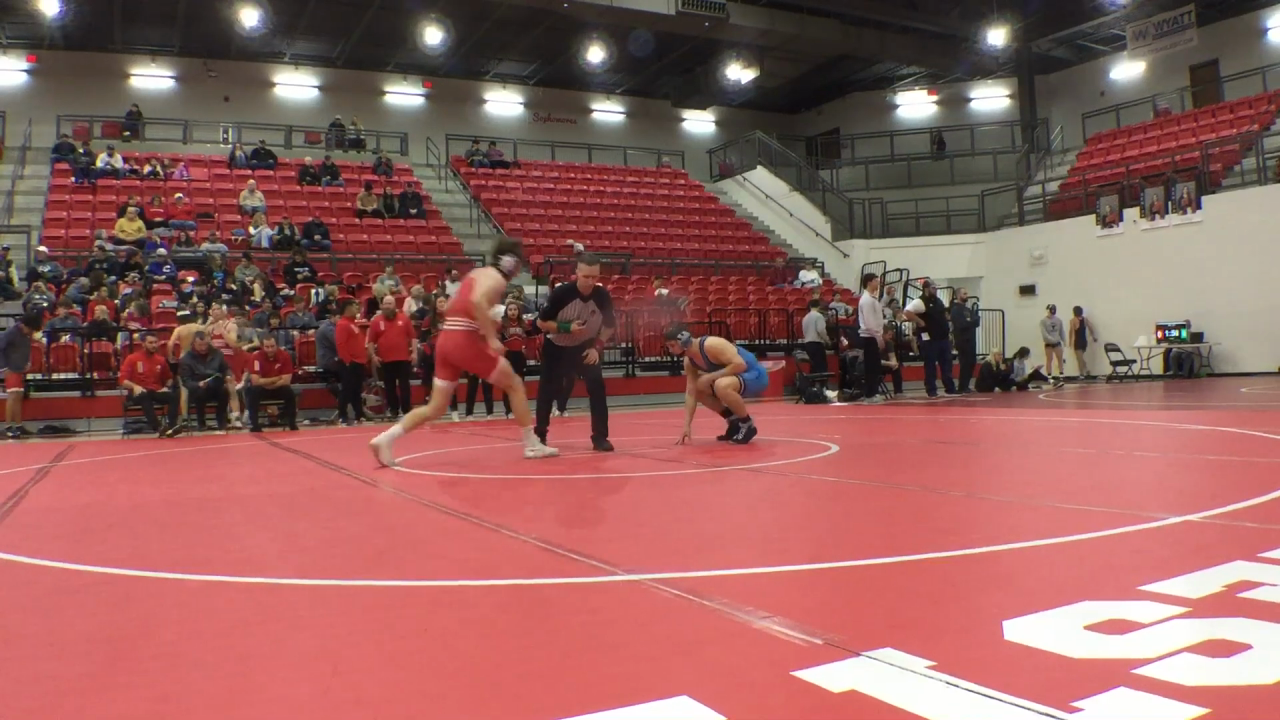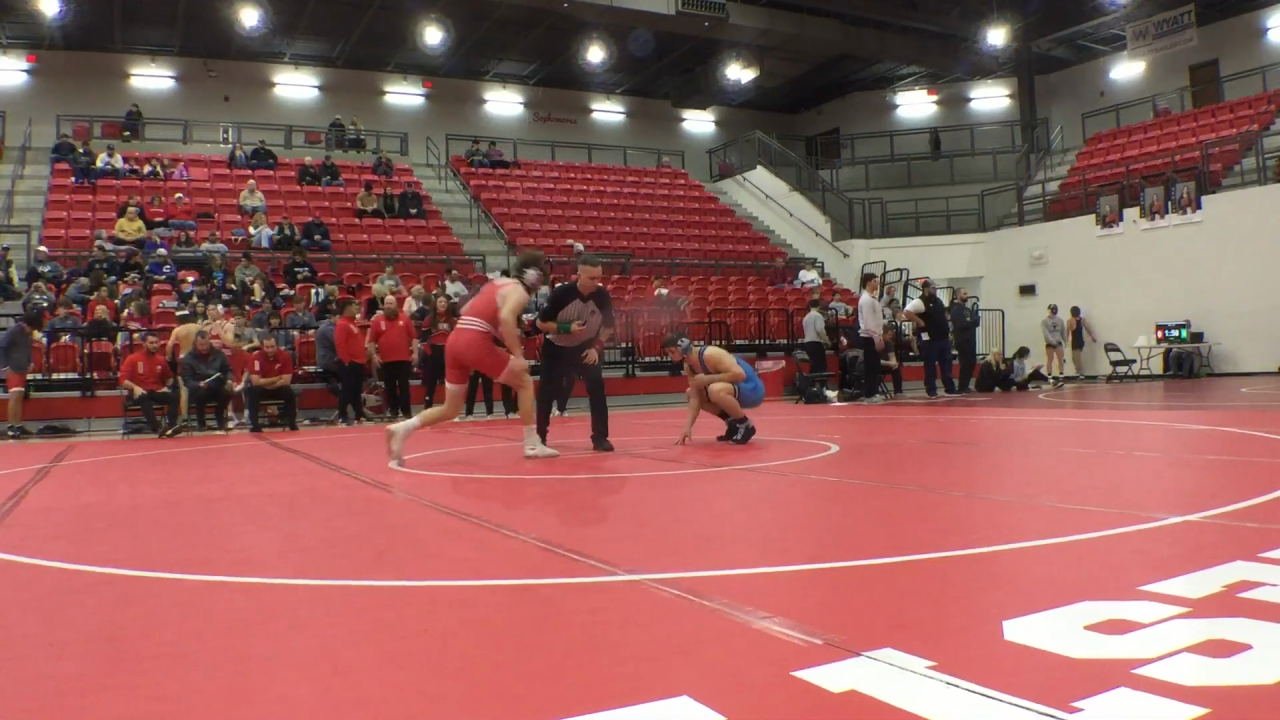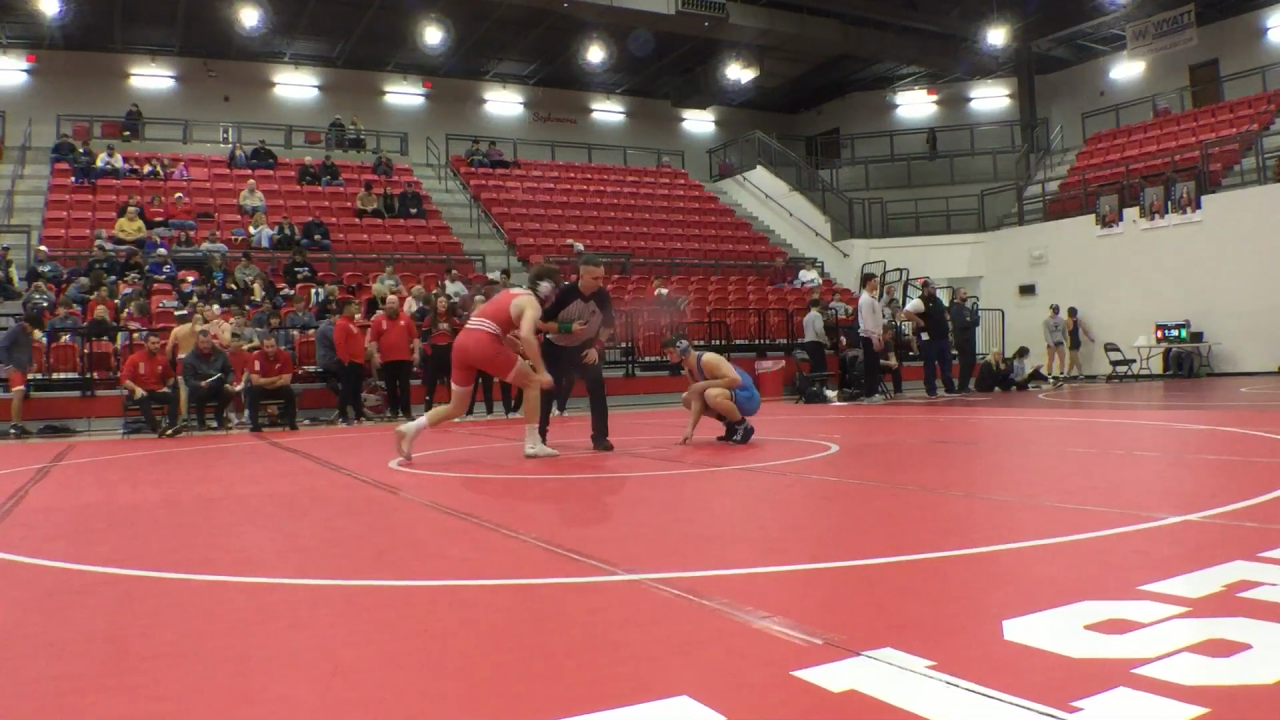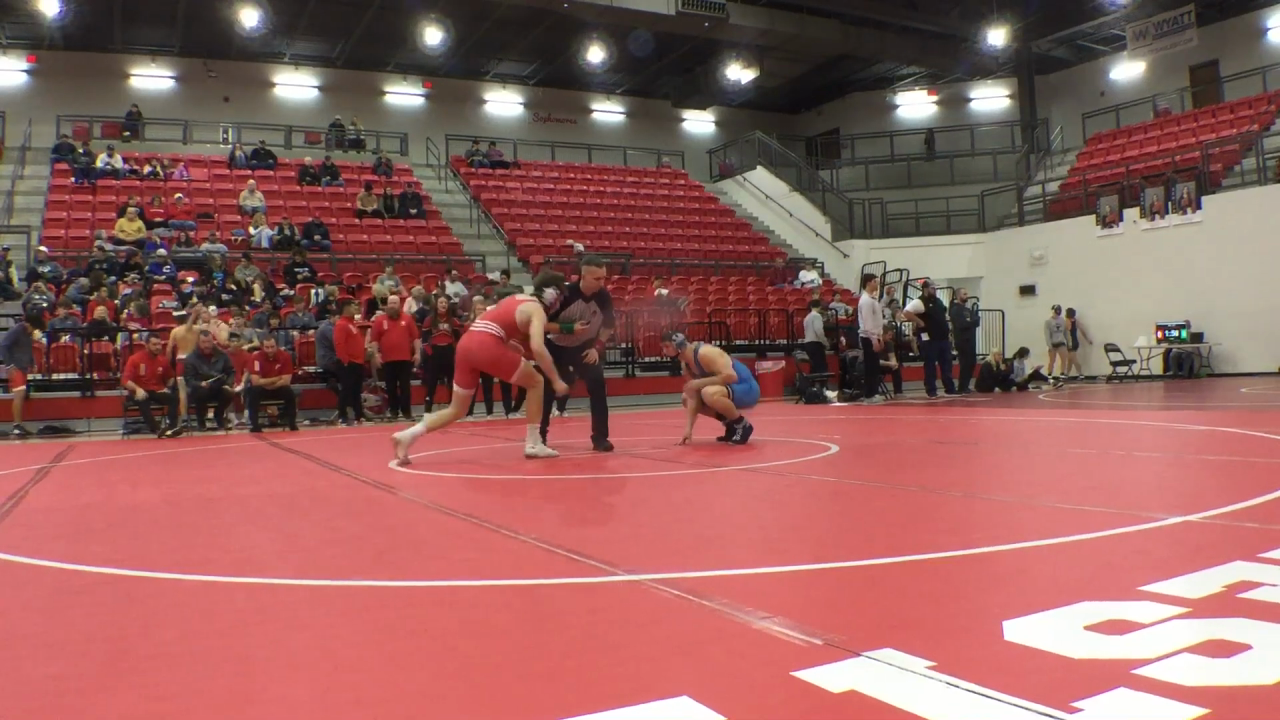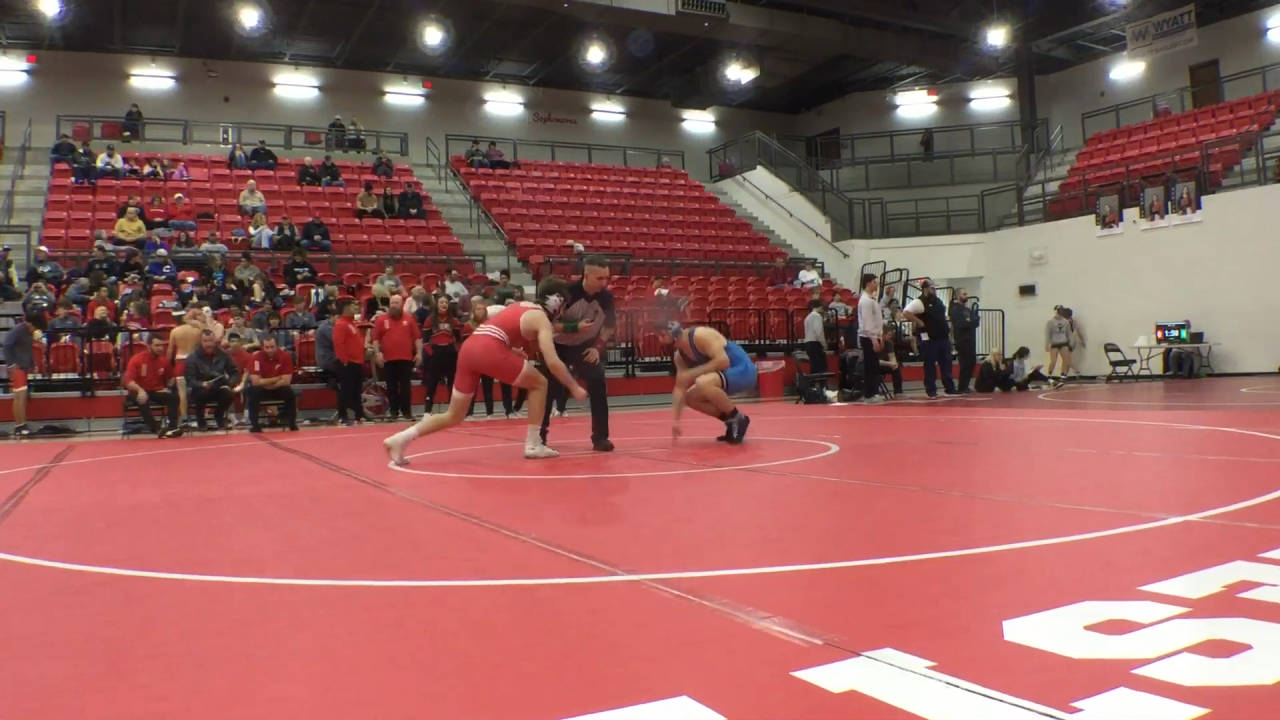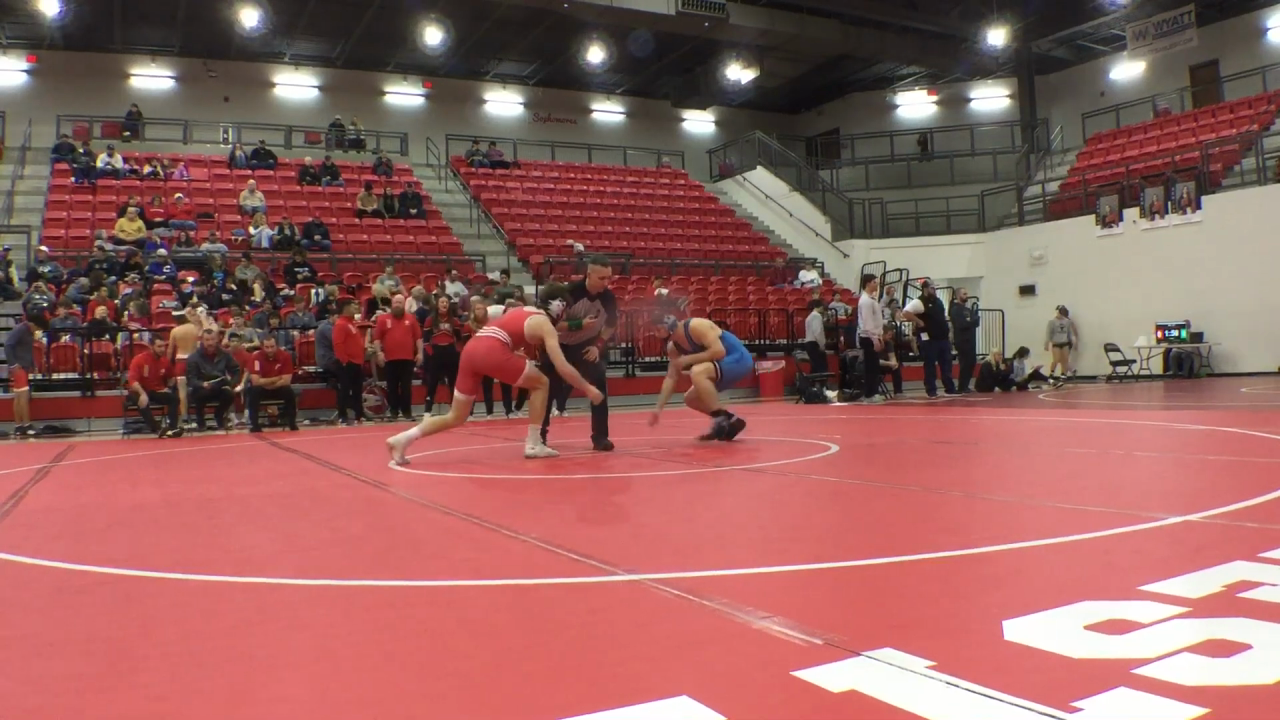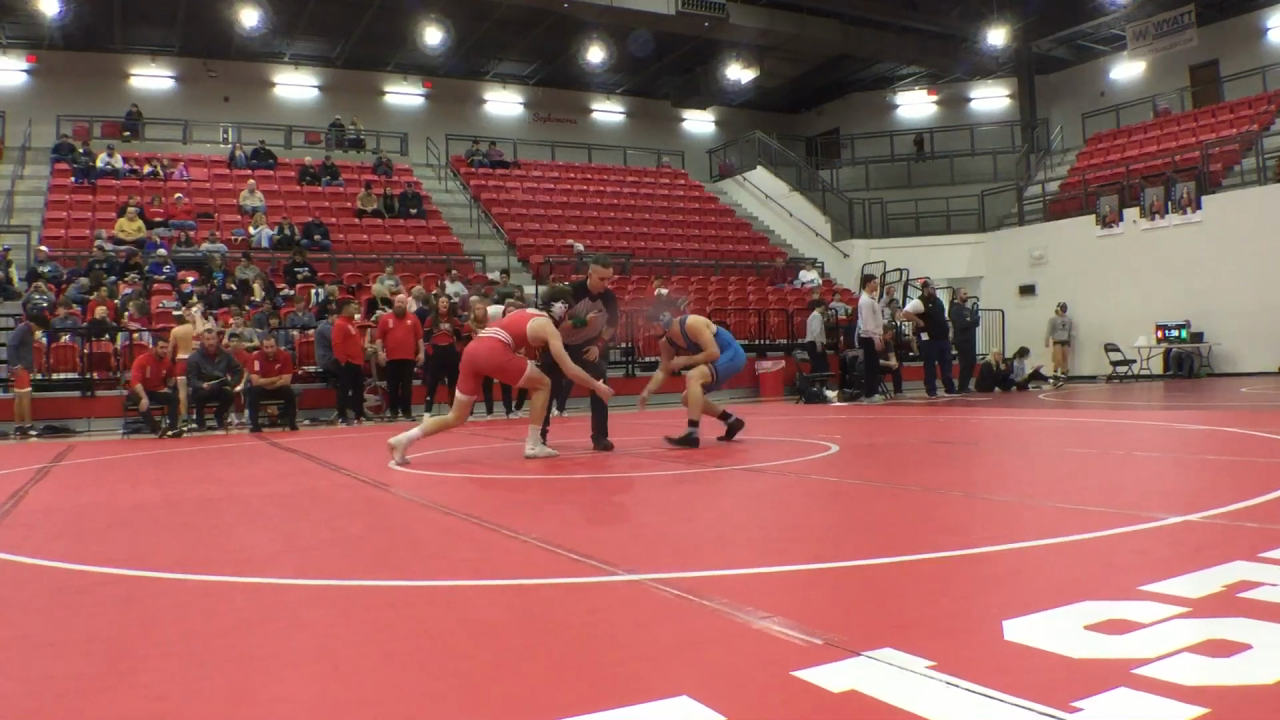
dt=0.1s
person 1, frame 1
left shoulder: (475, 274)
right shoulder: (497, 280)
left elbow: (450, 309)
right elbow: (477, 300)
right wrist: (492, 337)
left hip: (446, 340)
right hip: (465, 342)
left knee: (436, 407)
right knee: (515, 386)
left ankle: (387, 438)
right ankle: (532, 445)
person 1, frame 2
left shoulder: (496, 284)
right shoulder: (520, 293)
right elbow: (505, 317)
right wrist: (518, 355)
left hip: (455, 341)
right hip: (476, 343)
left knee: (450, 410)
right knee: (525, 383)
left ankle: (403, 428)
right ankle: (532, 445)
person 1, frame 3
left shoulder: (511, 293)
right shoulder: (533, 304)
right elbow: (526, 336)
left wrist: (507, 337)
right wrist: (543, 372)
left hip: (462, 341)
right hip: (483, 344)
left knee: (456, 408)
right knee: (532, 381)
left ankle: (411, 428)
right ankle: (533, 443)
person 1, frame 4
left shoulder: (517, 299)
right shoulder: (538, 311)
right elbow: (538, 347)
left wrist: (510, 344)
right wrist: (556, 380)
left hip: (466, 344)
right hip: (487, 347)
left knee: (457, 411)
right knee: (536, 382)
left ankle: (408, 435)
right ankle: (534, 444)
person 1, frame 5
left shoulder: (521, 306)
right shoulder: (542, 320)
right elbow: (551, 360)
left wrist: (515, 352)
right wrist: (574, 386)
left hip: (469, 348)
right hip: (489, 350)
left knee: (453, 416)
right knee: (539, 384)
left ankle: (400, 440)
right ankle: (534, 445)
person 1, frame 6
left shoulder: (522, 310)
right shoulder: (546, 325)
right elbow: (563, 367)
left wrist: (516, 355)
right wrist: (587, 389)
left hip: (471, 349)
right hip: (492, 352)
left knee: (456, 418)
right knee: (541, 384)
left ankle: (402, 439)
right ankle: (533, 444)
person 1, frame 7
left shoulder: (525, 312)
right shoulder: (549, 328)
right elbow: (569, 369)
left wrist: (519, 355)
right wrist: (597, 386)
left hip: (473, 349)
right hip: (493, 352)
left knee: (456, 418)
right knee: (542, 384)
left ankle: (404, 439)
right ankle: (533, 444)
person 2, frame 1
left shoulder: (602, 296)
right shoulder: (561, 293)
left elbow: (609, 326)
right elbow: (541, 322)
left wrist: (597, 347)
right wrist: (567, 328)
left hip: (585, 347)
right hip: (556, 347)
left knee: (597, 386)
right knee: (547, 390)
left ankle: (600, 437)
right ankle: (539, 434)
person 2, frame 2
left shoulder: (602, 296)
right shoulder: (561, 293)
left elbow: (608, 326)
right elbow: (541, 323)
left wrist: (596, 347)
right wrist: (567, 329)
left hip: (585, 347)
right hip: (556, 347)
left knee: (597, 387)
right knee: (547, 390)
left ankle: (600, 438)
right ankle: (539, 435)
person 2, frame 3
left shoulder: (603, 296)
right shoulder: (562, 294)
left elbow: (608, 326)
right elbow: (541, 323)
left wrist: (596, 347)
right wrist: (568, 329)
left hip: (585, 347)
right hip: (556, 347)
left knee: (597, 386)
right knee: (547, 390)
left ankle: (600, 437)
right ankle: (539, 434)
person 2, frame 4
left shoulder: (603, 297)
right shoulder: (564, 294)
left elbow: (608, 326)
left wrist: (597, 347)
right wrist: (570, 329)
left hip: (585, 347)
right hip: (557, 347)
left knee: (597, 386)
right knee: (548, 390)
left ankle: (600, 437)
right ankle: (540, 434)
person 2, frame 5
left shoulder: (606, 297)
right shoulder: (566, 293)
left elbow: (610, 325)
left wrist: (598, 346)
right wrist: (574, 327)
left hip: (586, 346)
right hip: (558, 346)
left knee: (598, 385)
right knee: (548, 389)
left ankle: (600, 437)
right ankle: (539, 434)
person 2, frame 6
left shoulder: (608, 297)
right shoulder: (569, 292)
left elbow: (611, 325)
left wrist: (598, 345)
right wrist: (578, 325)
left hip: (587, 346)
right hip: (559, 345)
left knee: (599, 384)
right knee: (549, 389)
left ankle: (600, 437)
right ankle: (539, 434)
person 2, frame 7
left shoulder: (609, 297)
right shoulder: (571, 292)
left elbow: (612, 325)
left wrist: (598, 345)
right wrist: (583, 321)
left hip: (588, 346)
left ankle: (600, 437)
right ankle: (540, 434)
